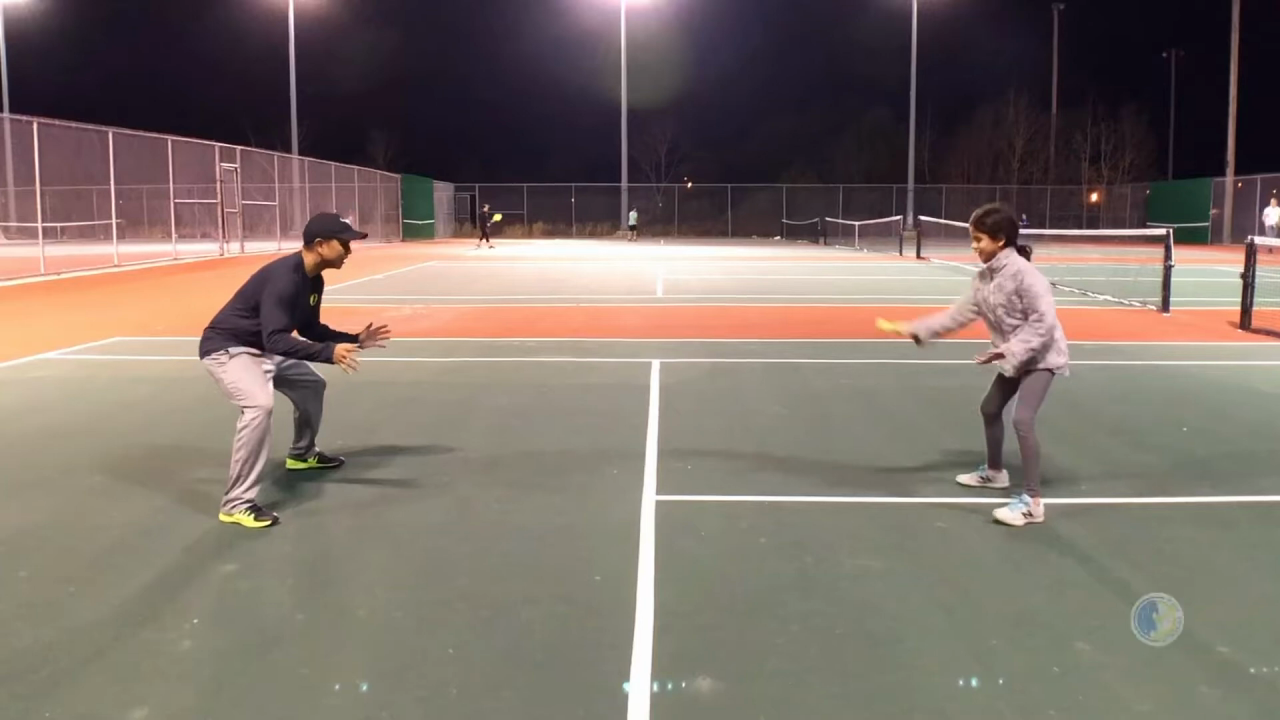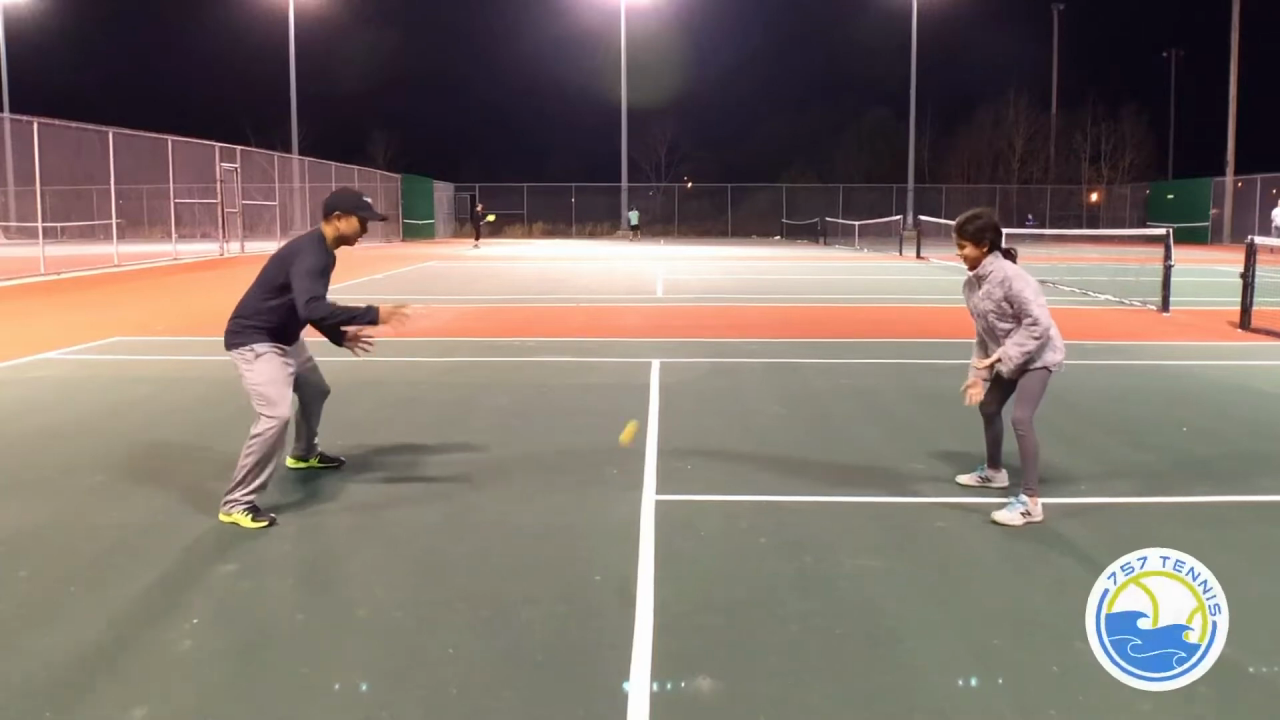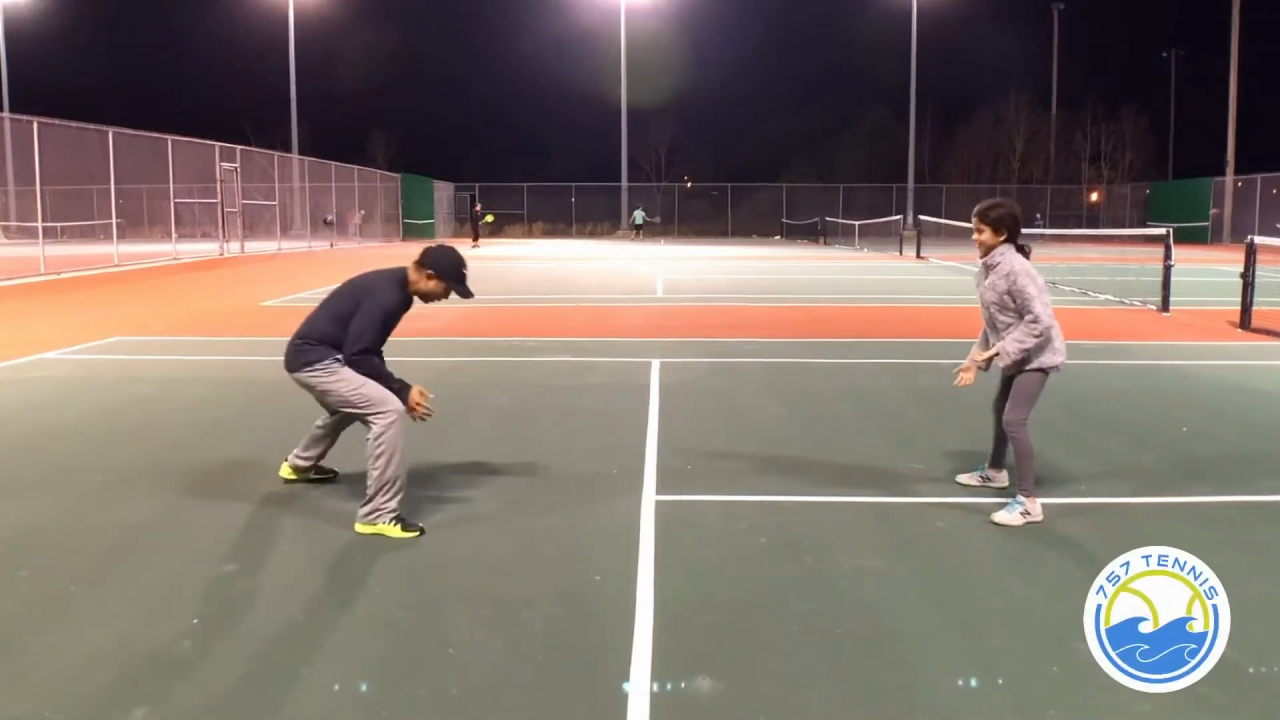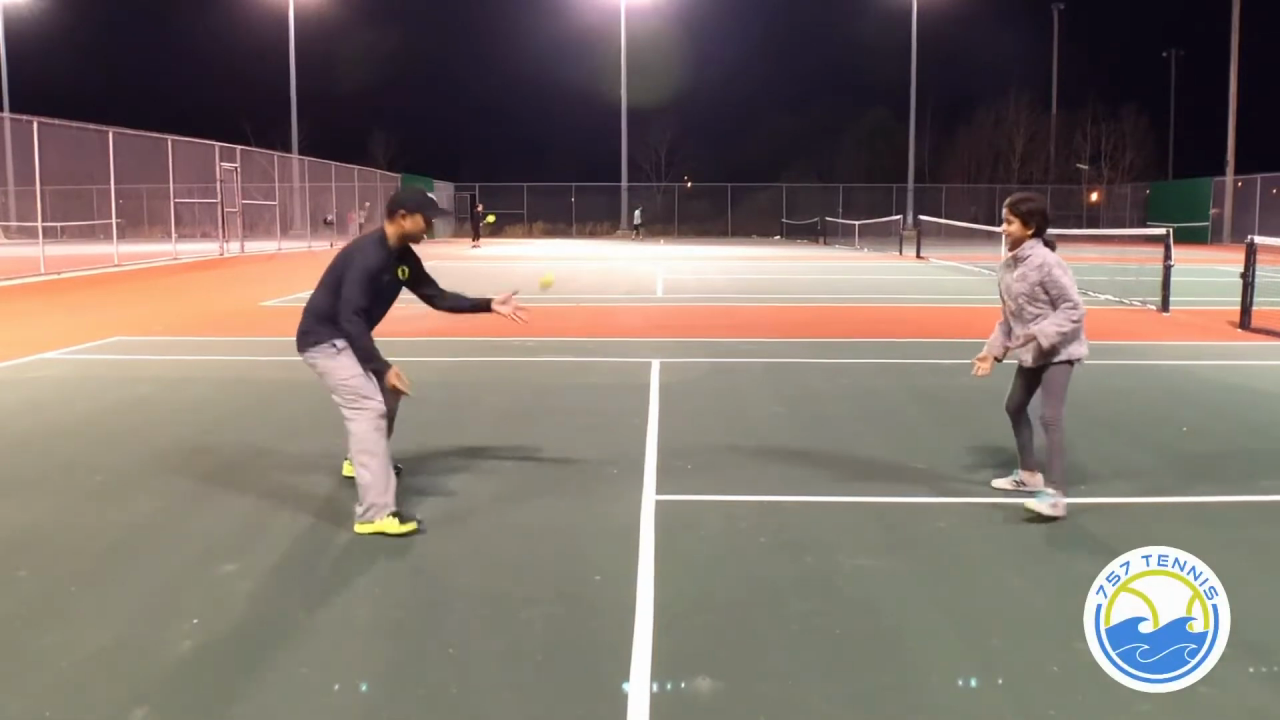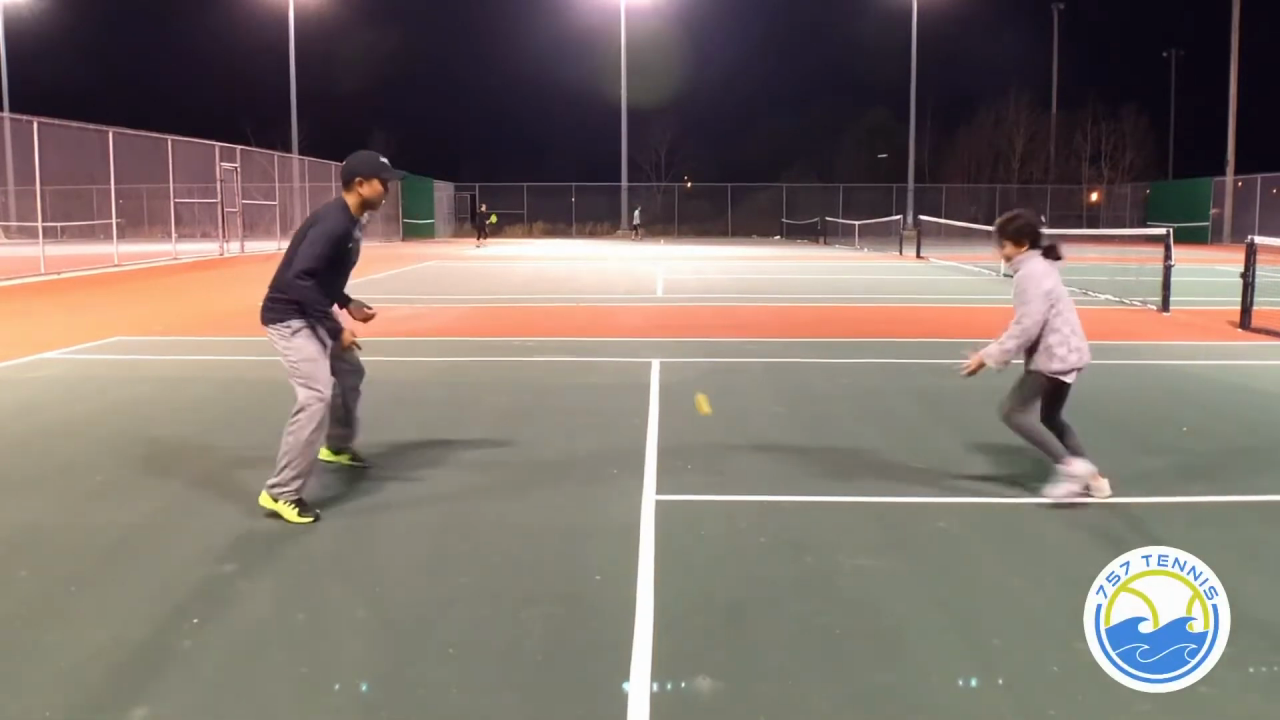
dt=0.5s
person 1, frame 1
left shoulder: (313, 280)
right shoulder: (284, 278)
left elbow: (309, 328)
right elbow: (276, 339)
left wrist: (354, 340)
right wrist: (329, 352)
left hip: (261, 347)
right hip: (227, 347)
left knee: (311, 385)
right knee: (260, 405)
left ankle: (302, 454)
right ankle: (237, 503)
person 1, frame 2
left shoulder: (324, 252)
right shoulder: (310, 253)
right elbow: (312, 308)
left wrist: (340, 337)
right wrist: (371, 314)
left hip: (284, 337)
right hip: (254, 340)
left knee: (316, 391)
right knee: (276, 414)
left ankle: (304, 454)
right ankle: (237, 503)
person 1, frame 3
left shoulder: (399, 291)
right shoulder: (385, 297)
left elbow: (369, 351)
right elbow: (359, 356)
left wrist: (396, 390)
right wrist: (402, 391)
left hip: (315, 354)
right hip: (313, 359)
left knee: (348, 406)
right knee: (389, 411)
left ankle: (300, 464)
right ankle: (378, 515)
person 1, frame 4
left shoulder: (403, 256)
right shoulder: (368, 256)
left elbow: (436, 297)
right elbow: (351, 318)
left wrist: (488, 305)
right wrist: (383, 369)
left hip: (344, 338)
right hip: (324, 340)
left knee: (386, 395)
right knee: (368, 409)
left ankle: (364, 461)
right ankle: (375, 512)
person 1, frame 5
left shoulder: (352, 221)
right shoulder: (333, 222)
right elbow: (300, 277)
left wrist: (347, 303)
right wrist: (336, 328)
left hip: (313, 316)
right hip: (288, 316)
left knee: (350, 372)
right knee: (317, 394)
left ankle: (338, 446)
right ankle: (280, 491)
person 2, frame 1
left shoulder: (1023, 273)
right shoulder: (986, 277)
left elbow: (1045, 322)
right elbow: (960, 312)
left wrist: (1009, 350)
right wrist: (917, 330)
left hip: (1042, 357)
right hip: (1015, 358)
left knee: (1023, 420)
right knee: (990, 408)
left ankle: (1032, 501)
right ankle: (995, 471)
person 2, frame 2
left shoulder: (1010, 277)
right shoulder: (972, 284)
left elbow: (1038, 324)
right elbow: (983, 335)
left wrist: (1003, 355)
right wrist: (979, 374)
left hip: (1037, 355)
right hip: (1008, 358)
left knee: (1021, 419)
right knee: (988, 407)
left ankle: (1030, 501)
right ankle: (994, 471)
person 2, frame 3
left shoulder: (1016, 270)
right shoulder: (988, 270)
left elbow: (1040, 322)
left wrist: (1001, 350)
right wrist: (978, 359)
left hip: (1035, 355)
right hip: (1018, 357)
left knee: (1014, 421)
right knee: (1001, 412)
left ankle: (1028, 502)
right ankle: (995, 470)
person 2, frame 4
left shoulder: (1047, 263)
right shoulder: (1008, 265)
left elbow: (1074, 310)
right elbow: (1008, 317)
left wrist: (1040, 334)
right wrist: (993, 350)
left hip: (1059, 350)
right hip: (1033, 352)
left knee: (1050, 418)
right knee: (1015, 406)
left ankle: (1054, 494)
right ankle: (1029, 473)
person 2, frame 5
left shoulder: (1030, 274)
right shoulder: (1036, 269)
left elbow: (1025, 329)
right elbow: (1023, 324)
left wrist: (988, 357)
right wrist: (991, 351)
left hip: (1054, 357)
right hip: (1068, 354)
left knee: (1013, 413)
right knee: (1051, 419)
left ankle: (1071, 465)
right ankle: (1093, 480)
